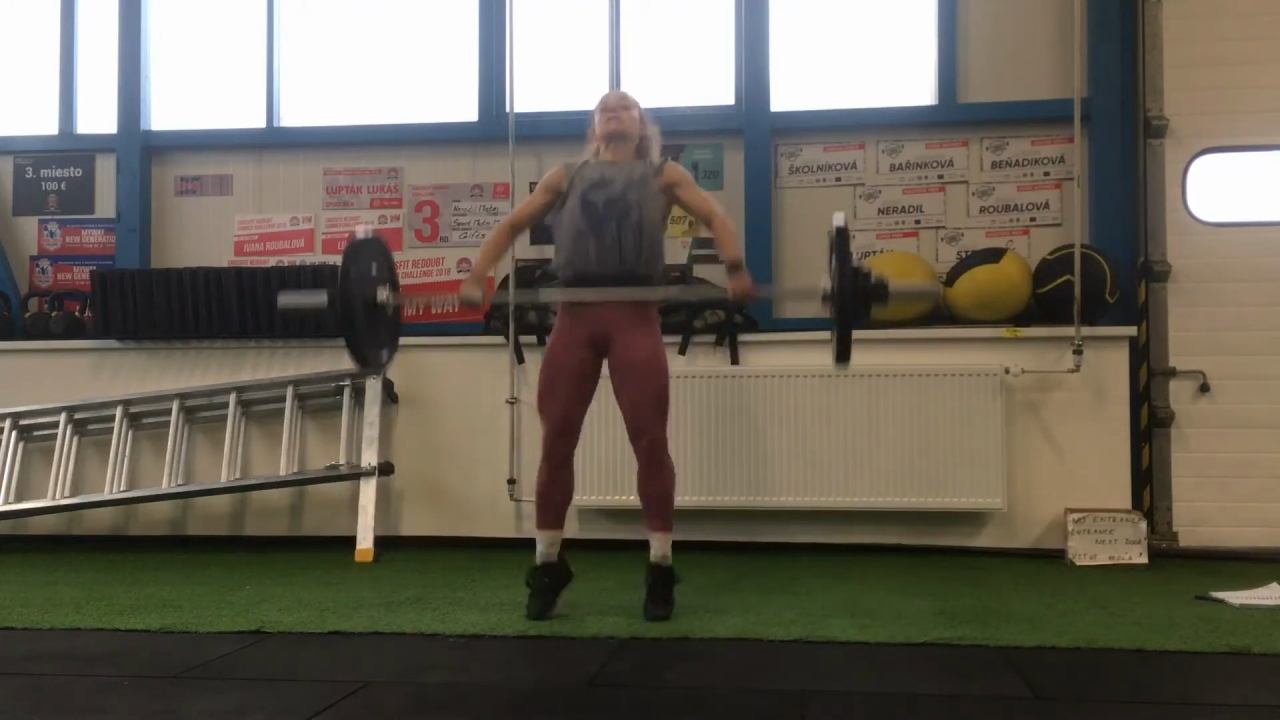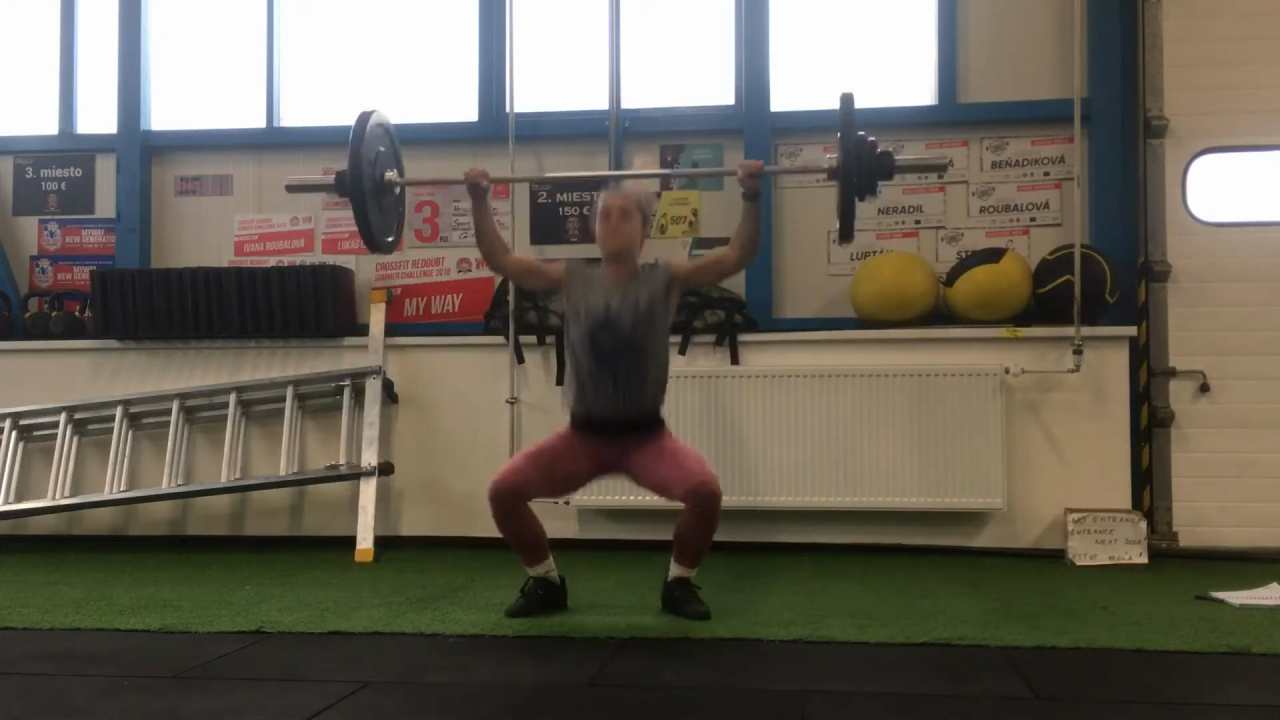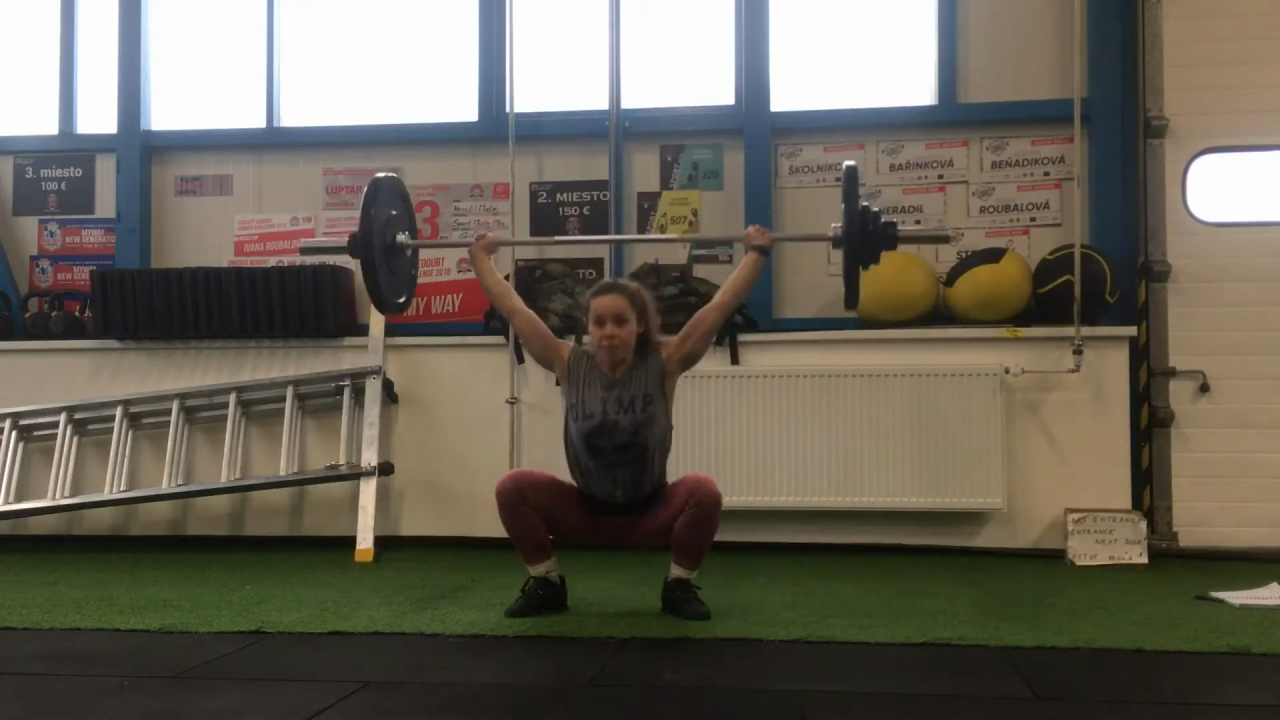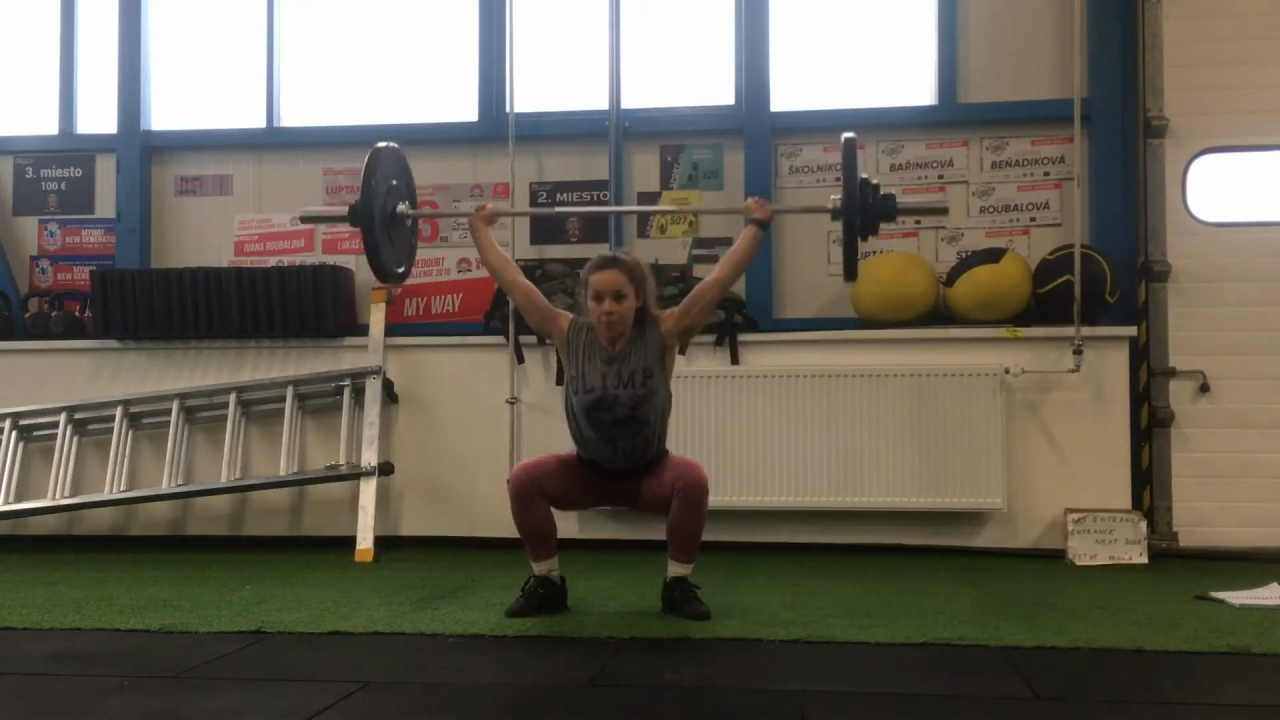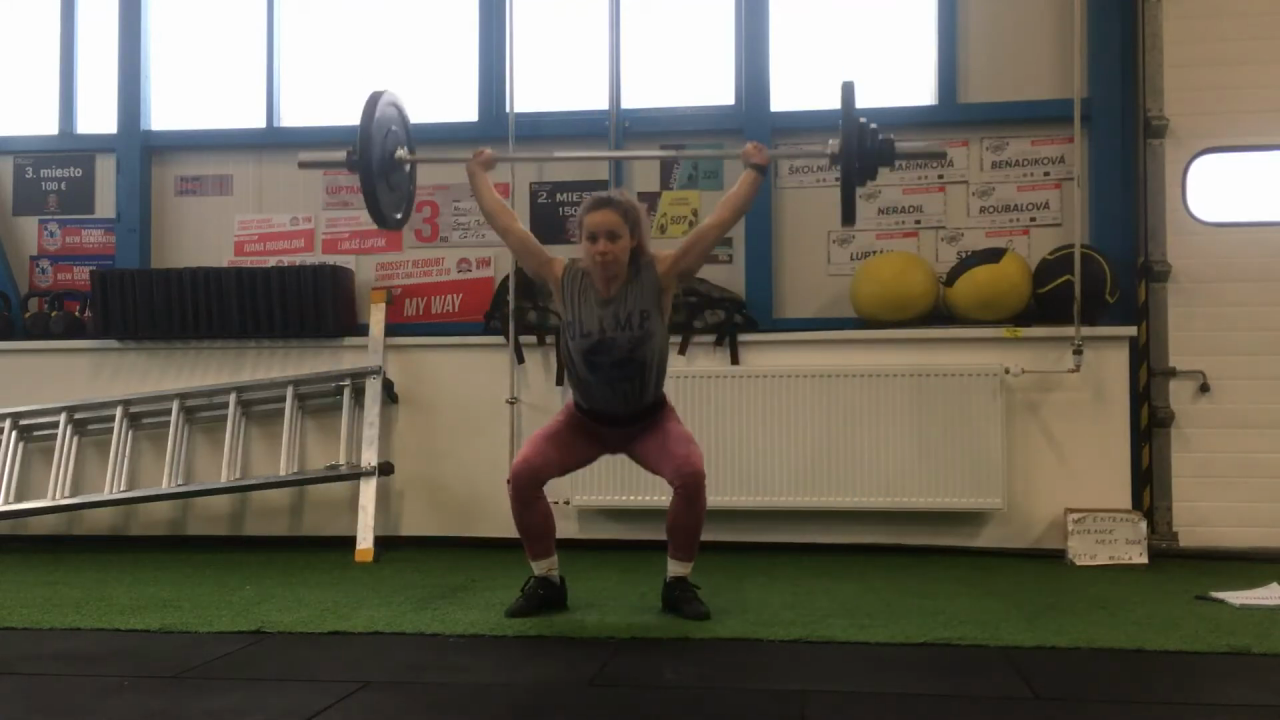
dt=0.3s
person 1, frame 1
left shoulder: (662, 174)
right shoulder: (567, 176)
left elbow: (714, 216)
right elbow: (513, 222)
left wrist: (734, 267)
right wrist: (479, 272)
left hip: (635, 315)
right hip: (575, 314)
left knee: (650, 442)
right knee: (558, 441)
left ankle: (659, 567)
right ankle: (548, 563)
person 1, frame 2
left shoulder: (665, 280)
right shoulder: (573, 279)
left elbow: (739, 255)
right elbow: (502, 261)
left wrist: (751, 194)
right wrist: (479, 200)
left hip: (644, 436)
right hip: (585, 436)
left knee: (704, 490)
right knee: (504, 490)
left ankle: (679, 583)
right ankle: (545, 582)
person 1, frame 3
left shoulder: (663, 364)
right shoulder: (569, 364)
left elbow: (718, 308)
right elbow: (514, 309)
left wrist: (757, 252)
right wrist: (480, 257)
left hip: (650, 512)
right hip: (586, 511)
left knee: (704, 492)
right knee: (511, 487)
left ankle: (679, 585)
right ankle: (546, 582)
person 1, frame 4
left shoulder: (663, 336)
right shoulder: (568, 337)
left elbow: (718, 282)
right elbow: (512, 281)
left wrist: (756, 226)
right wrist: (480, 228)
left hip: (649, 475)
right hip: (588, 474)
left knee: (691, 479)
right knee: (524, 479)
left ankle: (678, 584)
right ankle: (547, 581)
person 1, frame 5
left shoulder: (658, 277)
right shoulder: (563, 279)
left elbow: (717, 223)
right elbow: (508, 226)
left wrist: (755, 170)
right wrist: (478, 174)
left hip: (648, 418)
right hip: (586, 418)
left knee: (690, 474)
right knee: (522, 474)
left ankle: (678, 583)
right ankle: (546, 581)
